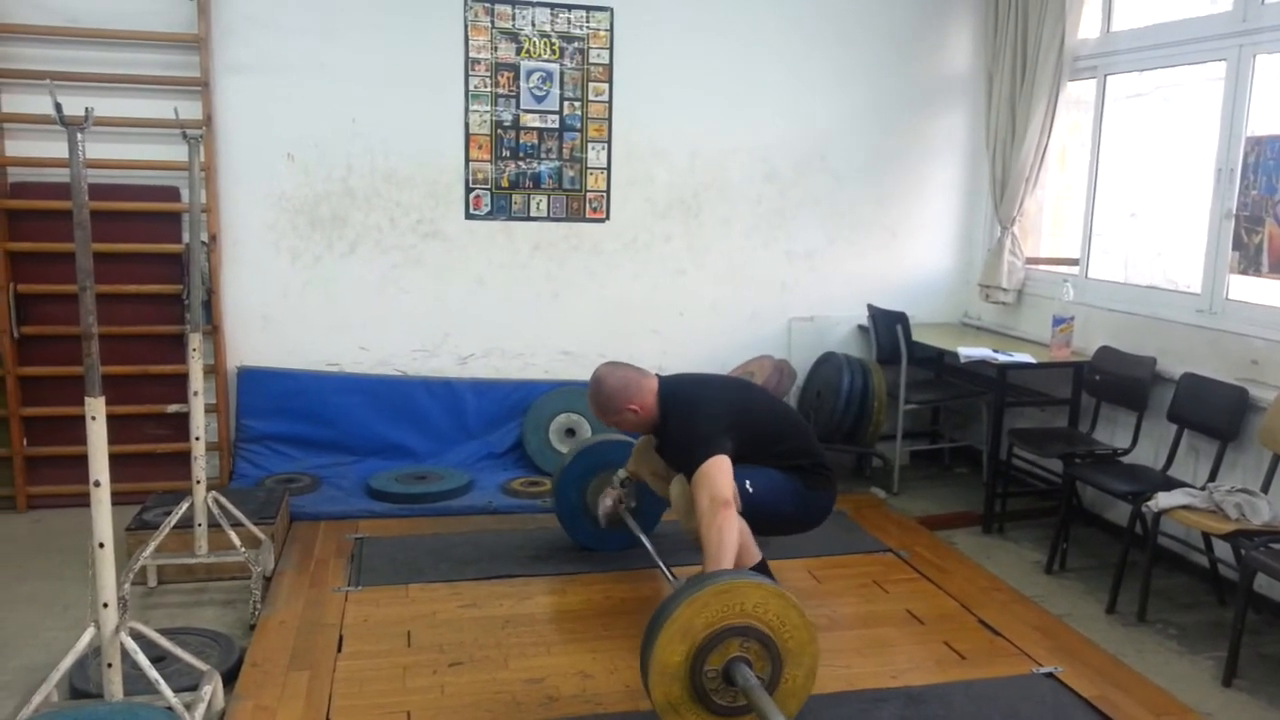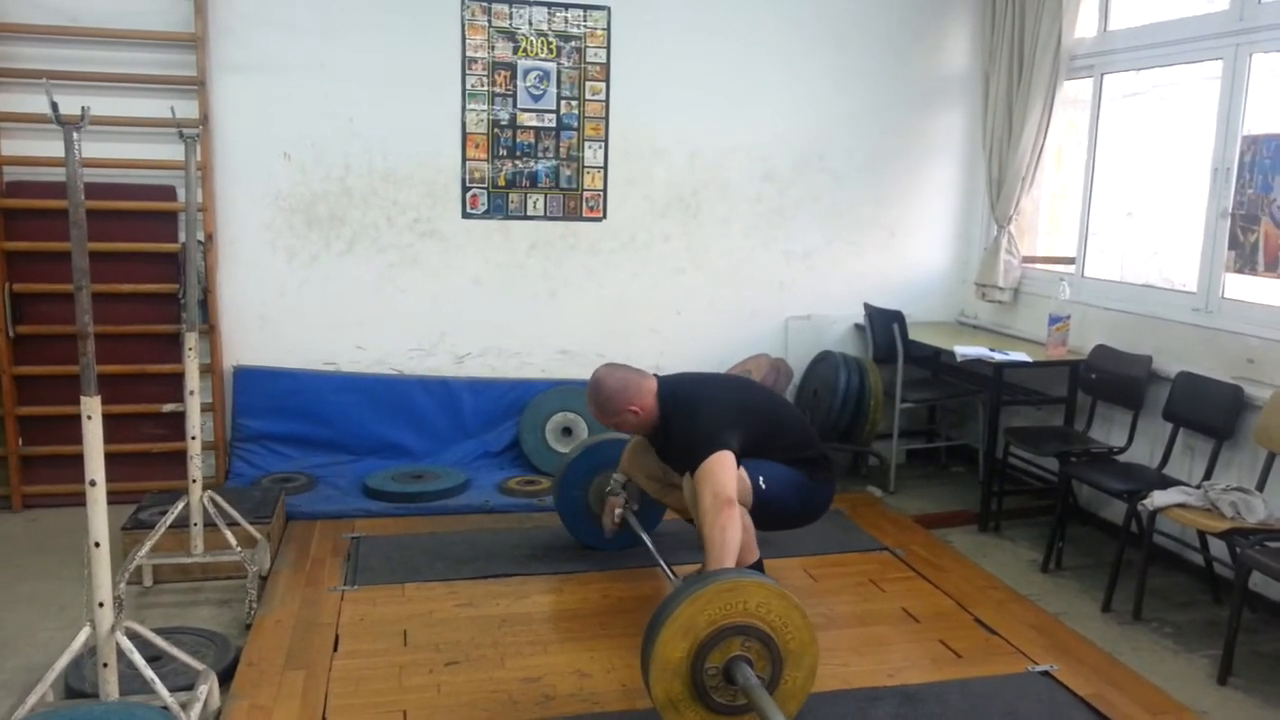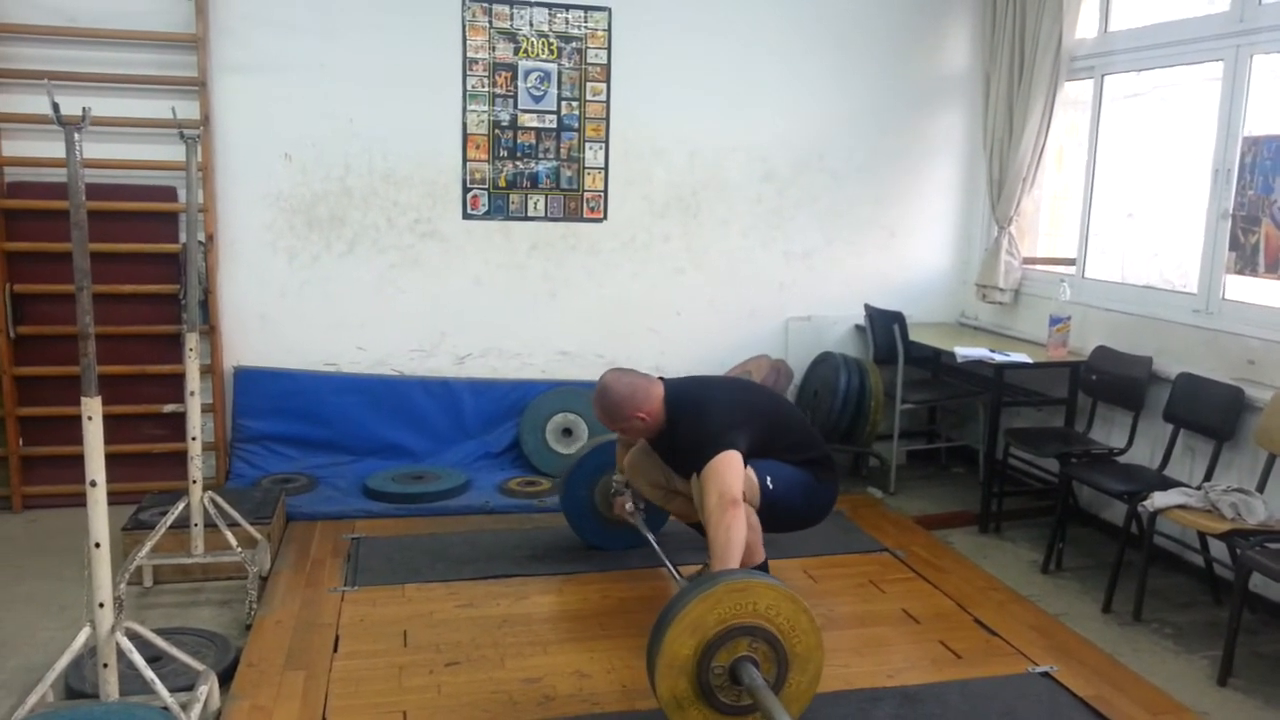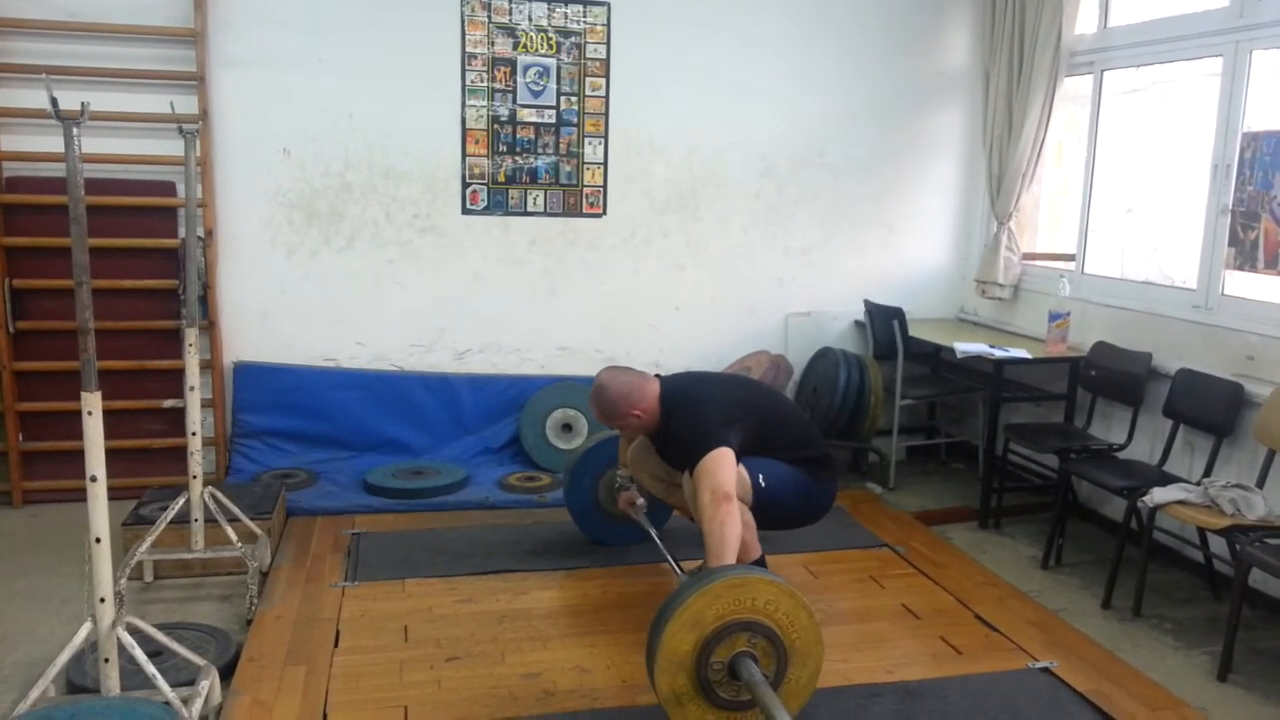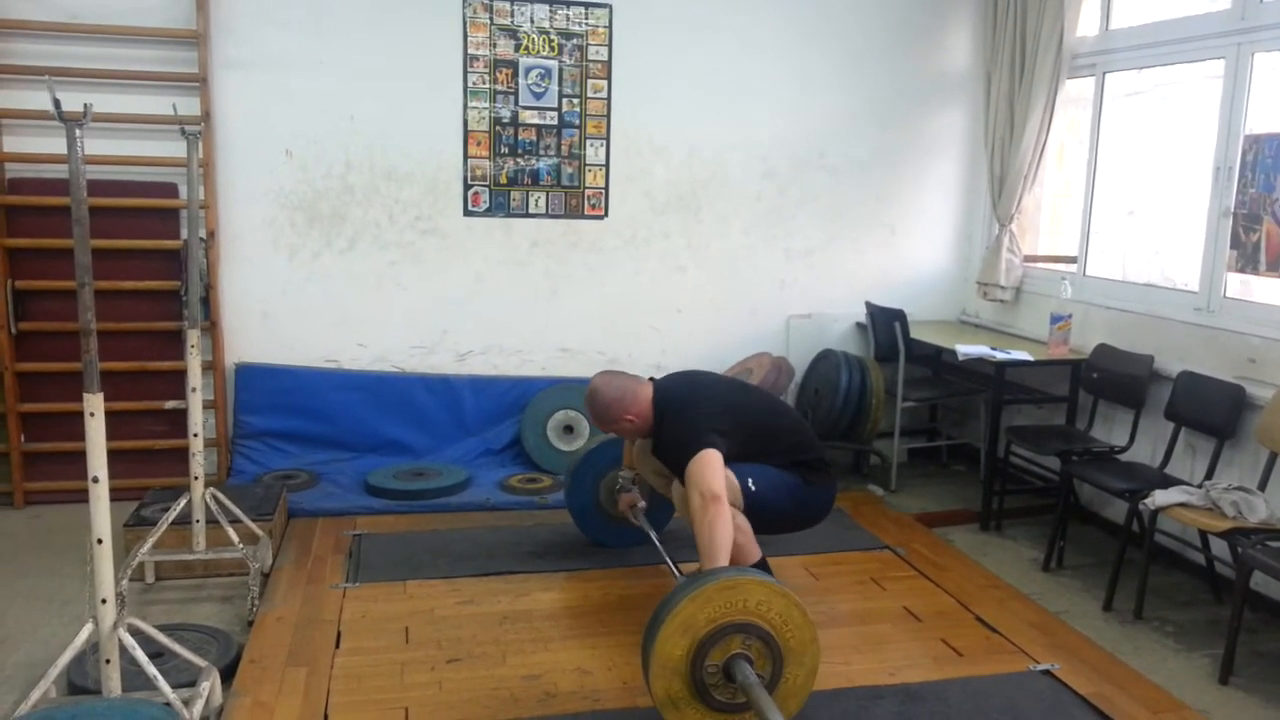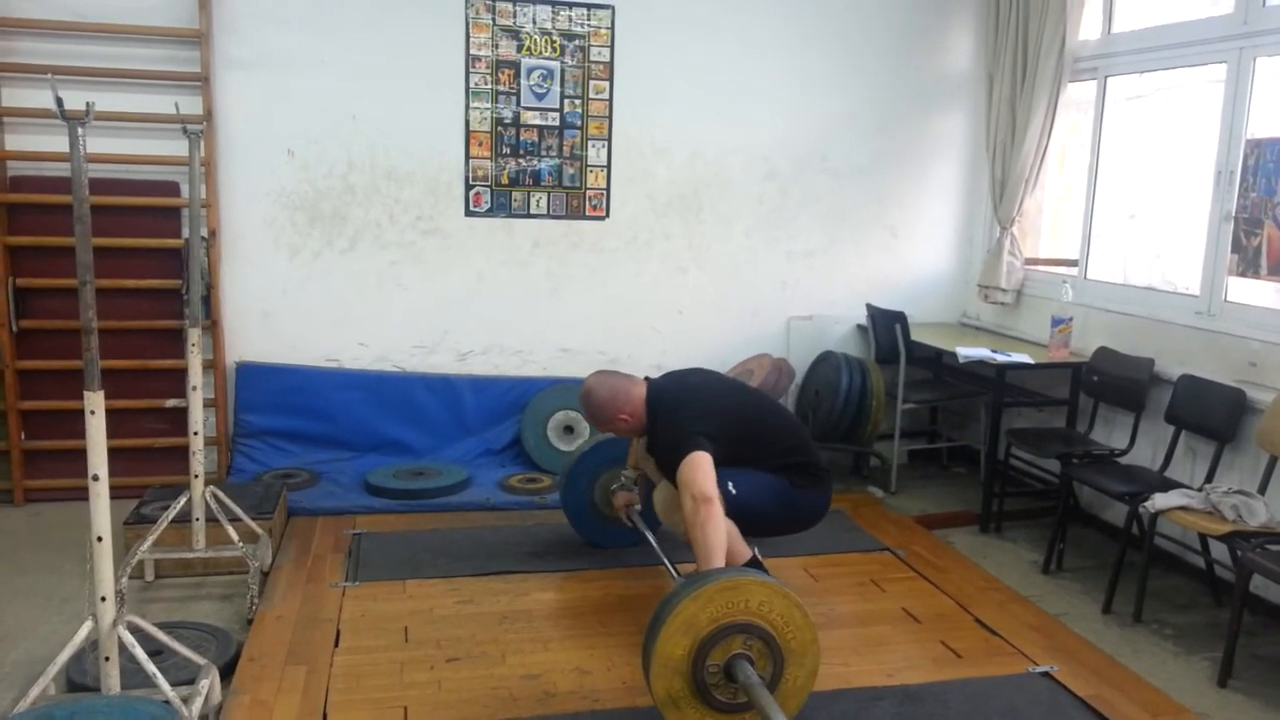
dt=0.2s
person 1, frame 1
left shoulder: (695, 421)
right shoulder: (667, 395)
left elbow: (718, 506)
left hip: (805, 491)
left knee: (691, 491)
right knee: (648, 455)
right ankle: (740, 554)
person 1, frame 2
left shoulder: (699, 420)
right shoulder: (660, 396)
left elbow: (721, 504)
left hip: (805, 483)
left knee: (704, 487)
right knee: (638, 457)
right ankle: (734, 554)
person 1, frame 3
left shoulder: (706, 423)
right shoulder: (663, 399)
left elbow: (726, 503)
right wrist: (624, 488)
left hip: (809, 485)
left knee: (714, 485)
right knee: (639, 463)
right ankle: (735, 556)
person 1, frame 4
left shoulder: (698, 420)
right shoulder: (667, 393)
left elbow: (720, 499)
left hip: (808, 483)
left knee: (709, 485)
right knee: (642, 455)
right ankle: (739, 548)
person 1, frame 5
left shoulder: (687, 425)
right shoulder: (667, 393)
left elbow: (710, 501)
left hip: (806, 487)
left knee: (692, 492)
right knee: (649, 453)
right ankle: (739, 551)
person 1, frame 6
left shoulder: (677, 425)
right shoulder: (664, 391)
left elbow: (702, 502)
left hip: (800, 492)
left knee: (671, 501)
right knee: (651, 455)
right ankle: (737, 552)
